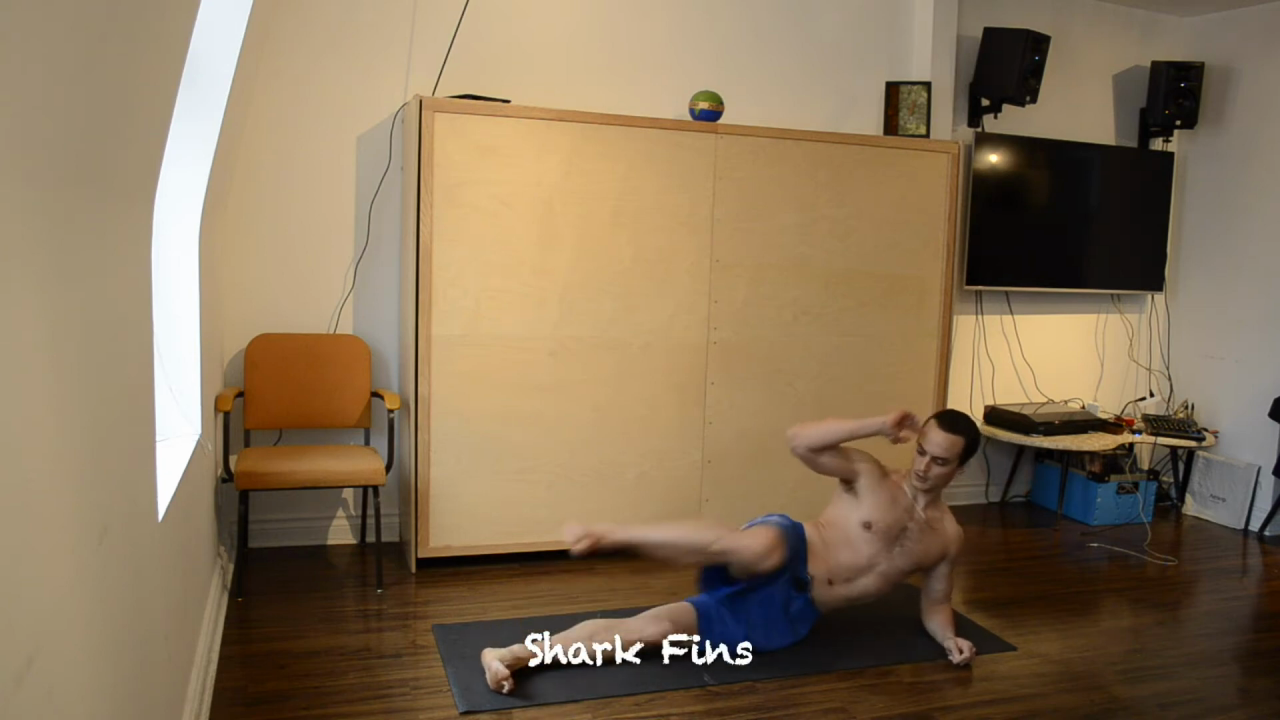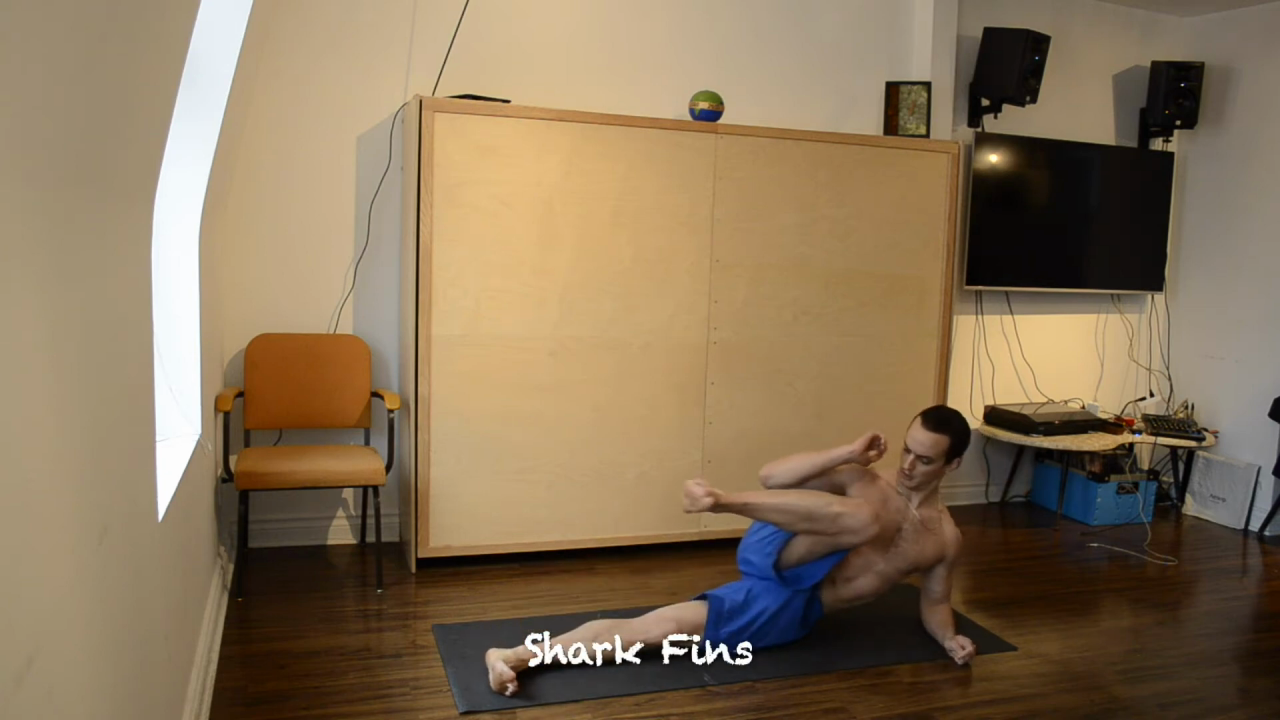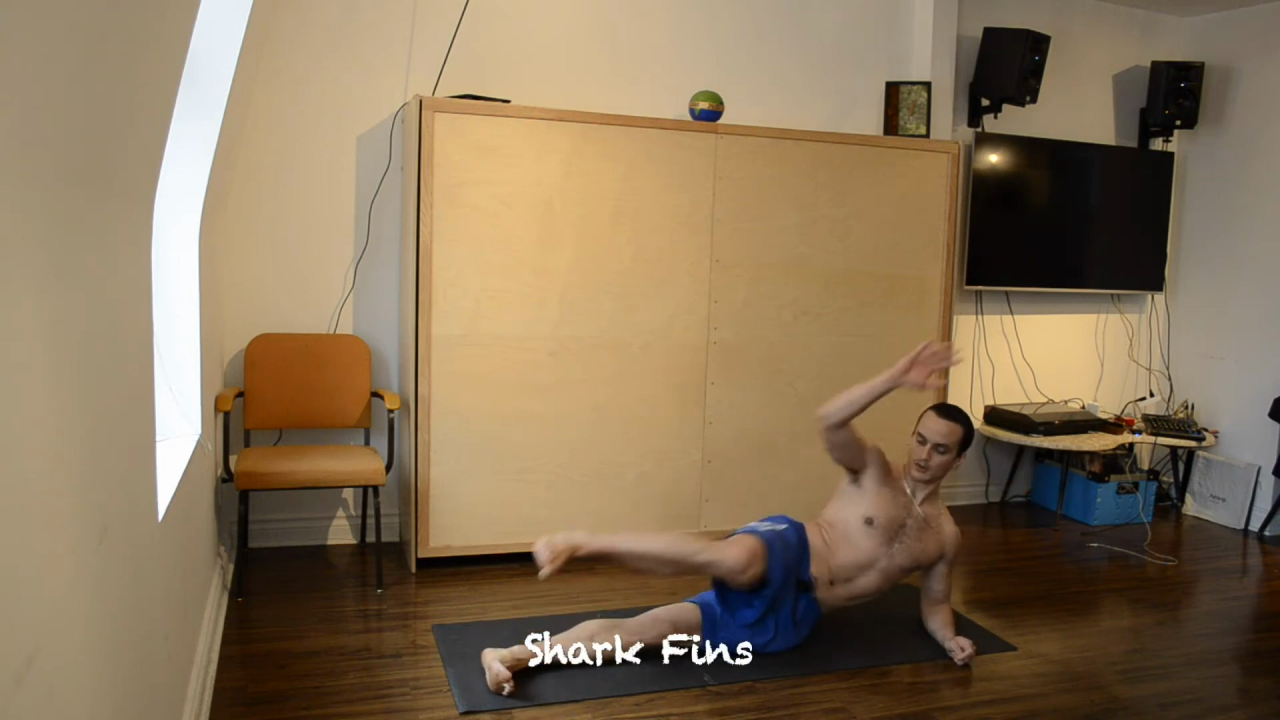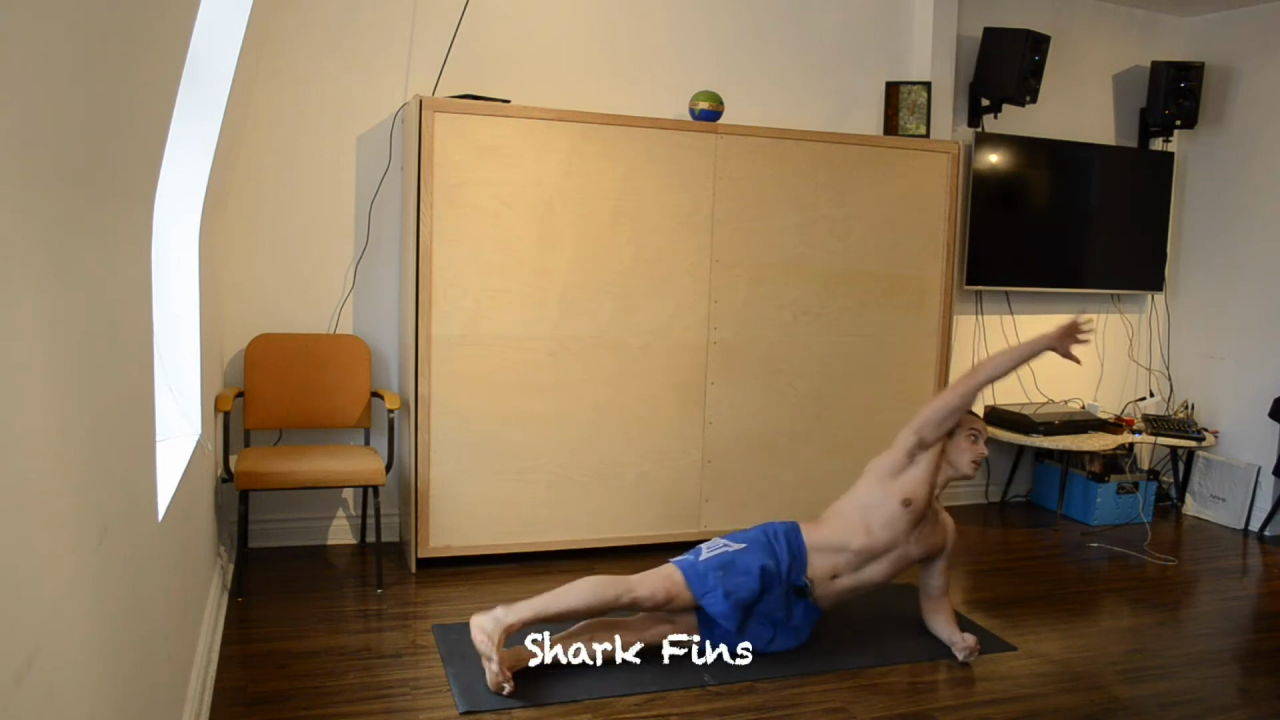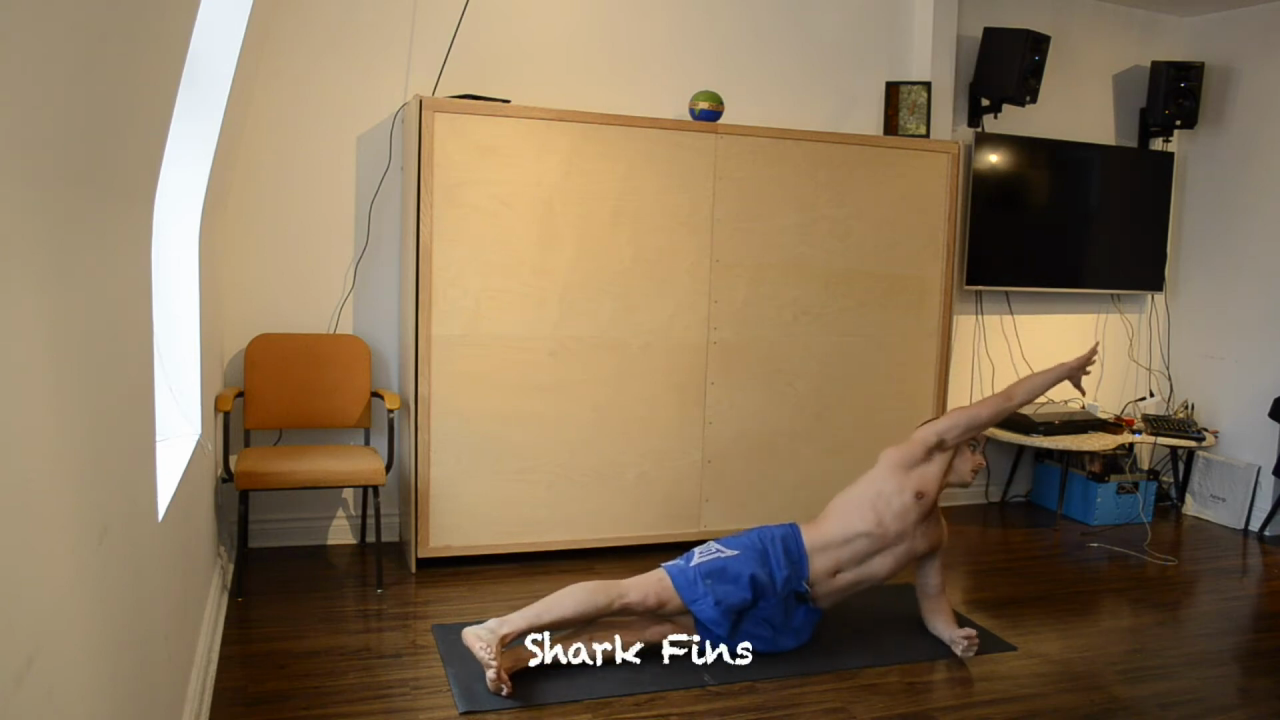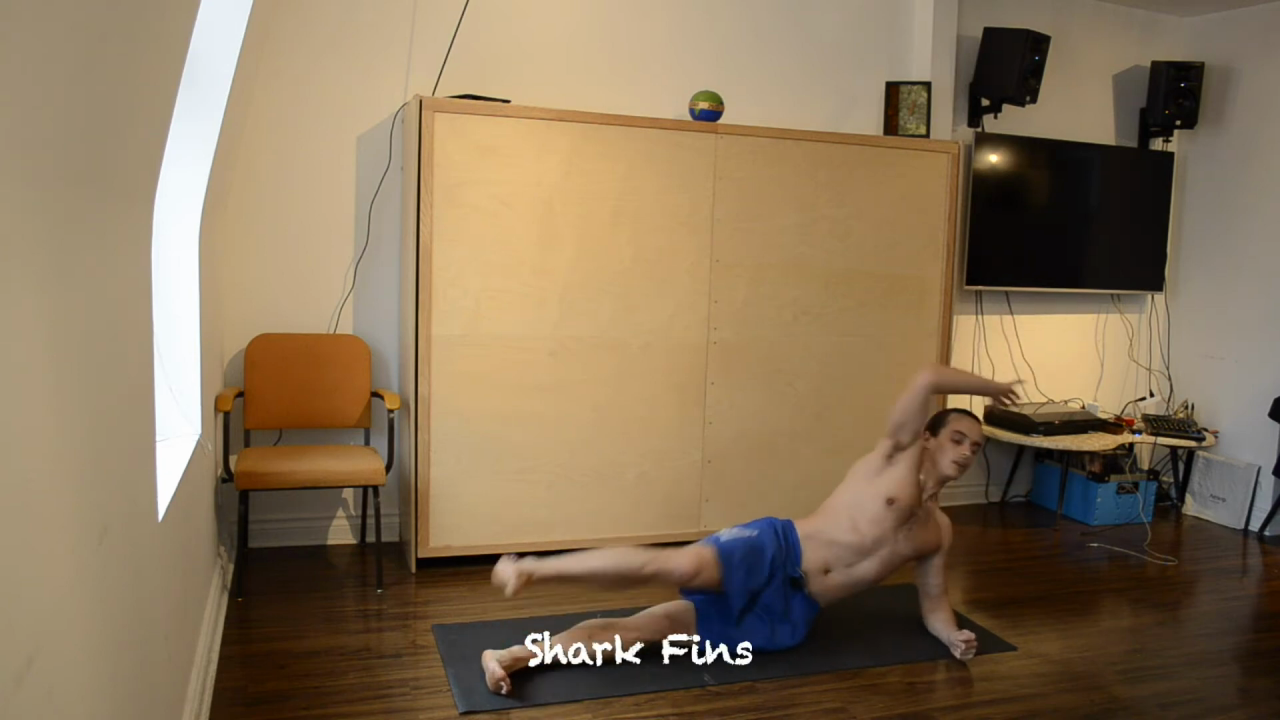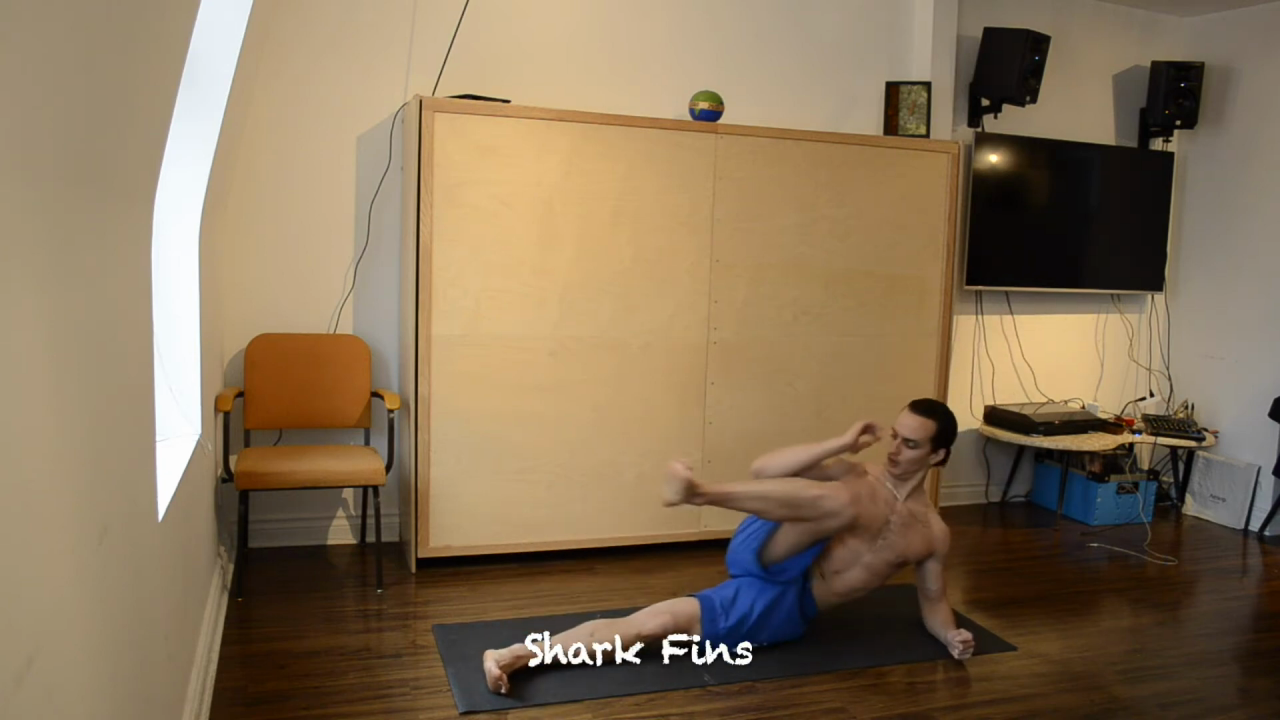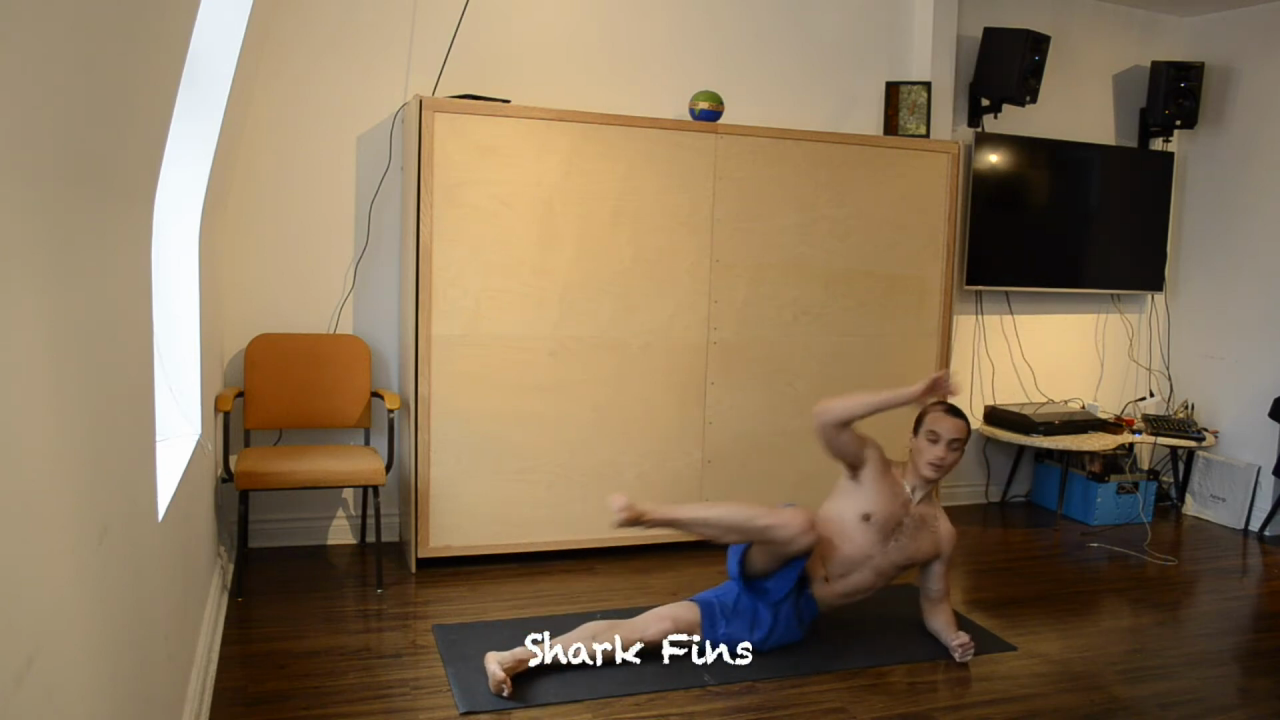
dt=0.4s
person 1, frame 1
left shoulder: (948, 537)
right shoulder: (870, 474)
left elbow: (936, 602)
right elbow: (798, 438)
left wrist: (949, 638)
right wrist: (880, 424)
left hip: (793, 615)
right hip: (770, 573)
left knee: (659, 628)
right knee: (760, 550)
left ankle: (518, 655)
person 1, frame 2
left shoulder: (946, 538)
right shoulder: (862, 479)
left elbow: (935, 602)
right elbow: (770, 476)
left wrist: (949, 638)
right wrist: (850, 452)
left hip: (795, 615)
right hip: (777, 569)
left knee: (661, 628)
right knee: (859, 519)
left ankle: (521, 655)
person 1, frame 3
left shoulder: (945, 536)
right shoulder: (871, 470)
left elbow: (935, 601)
right elbow: (830, 420)
left wrist: (949, 638)
right wrist: (896, 378)
left hip: (793, 618)
right hip: (782, 554)
left knee: (660, 625)
right knee: (741, 560)
left ankle: (519, 654)
right ankle: (583, 542)
person 1, frame 4
left shoulder: (943, 533)
right shoulder: (913, 454)
left elbow: (934, 600)
right elbow: (966, 384)
left wrist: (953, 635)
right wrist: (1045, 342)
left hip: (790, 615)
right hip: (773, 558)
left knee: (662, 627)
right knee: (649, 592)
left ankle: (519, 654)
right ankle: (502, 623)
person 1, frame 5
left shoulder: (934, 532)
right shoulder: (921, 453)
left elbow: (931, 598)
right elbow: (998, 402)
left wrist: (952, 633)
right wrist: (1065, 370)
left hip: (789, 617)
right hip: (771, 561)
left knee: (663, 628)
right knee: (641, 598)
left ankle: (518, 656)
right ankle: (497, 632)
person 1, frame 6
left shoulder: (939, 531)
right shoulder: (900, 454)
left elbow: (934, 602)
right elbow: (925, 380)
left wrist: (952, 633)
right wrist: (988, 386)
left hip: (791, 611)
right hip: (771, 556)
left knee: (660, 625)
right knee: (682, 568)
left ankle: (519, 655)
right ankle: (534, 566)
person 1, frame 7
left shoulder: (934, 533)
right shoulder: (852, 474)
left elbow: (933, 601)
right elbow: (762, 467)
left wrist: (950, 634)
right wrist: (841, 444)
left hip: (787, 611)
right hip: (764, 564)
left knee: (660, 623)
right knee: (843, 501)
left ankle: (519, 655)
person 1, frame 8
left shoulder: (941, 535)
right shoulder: (871, 468)
left elbow: (935, 600)
right elbow: (825, 415)
left wrist: (951, 636)
right wrist: (911, 395)
left hip: (789, 619)
right hip: (773, 570)
left knee: (662, 628)
right knee: (798, 526)
left ankle: (522, 658)
right ankle: (650, 515)
